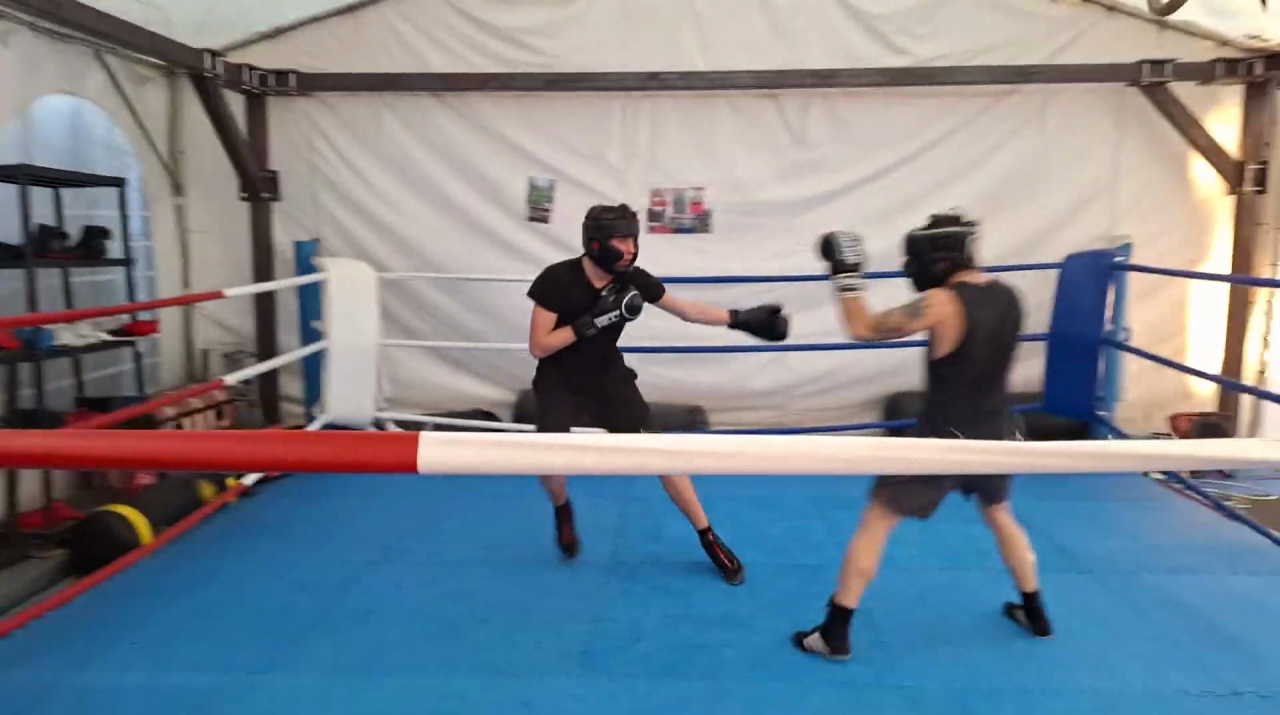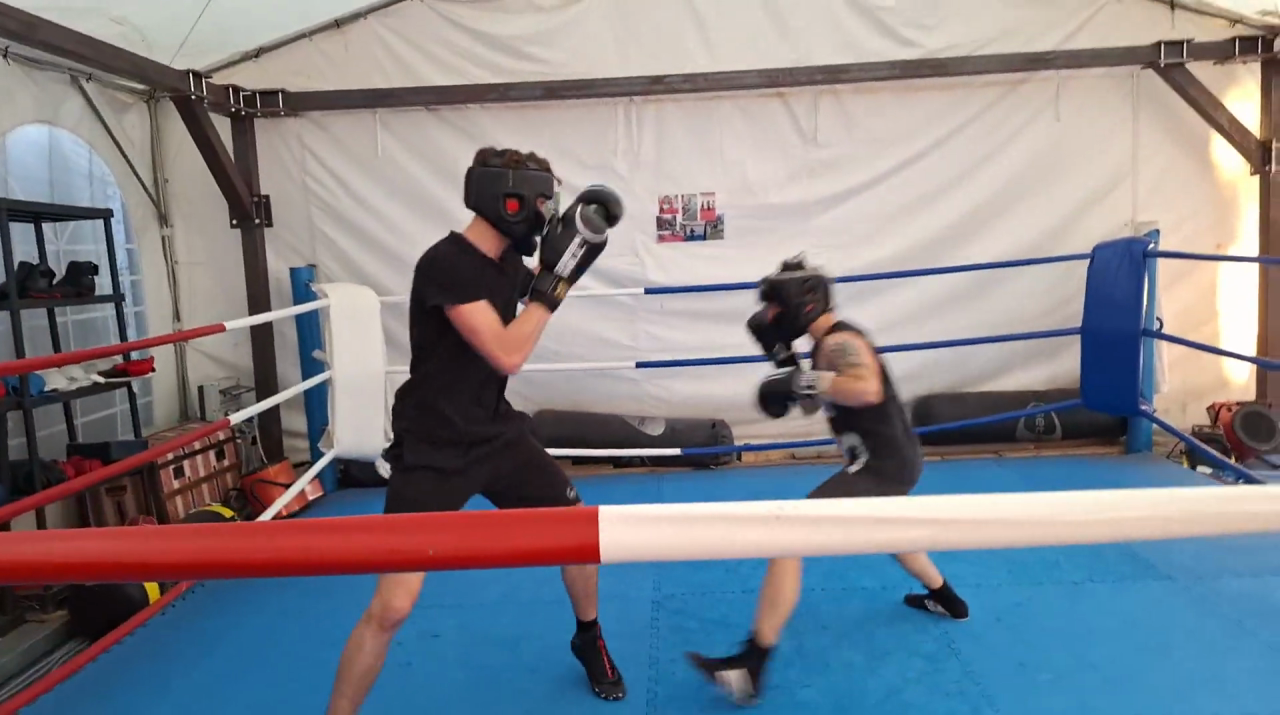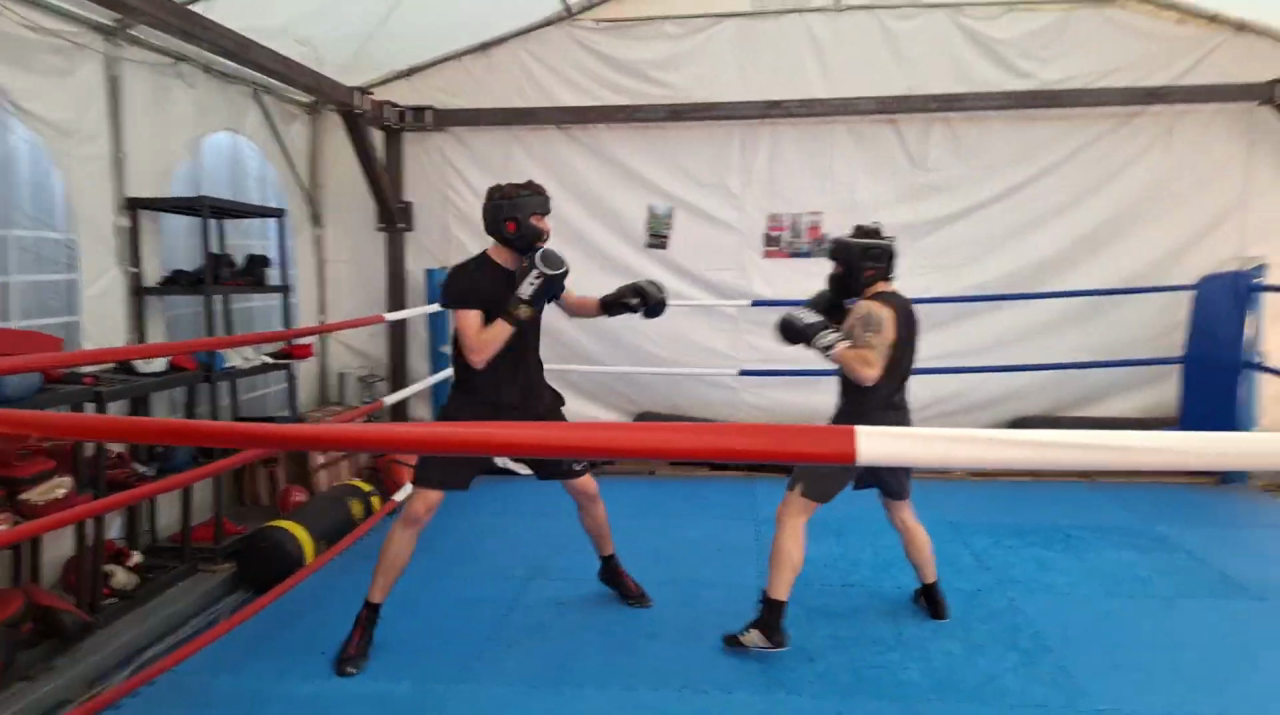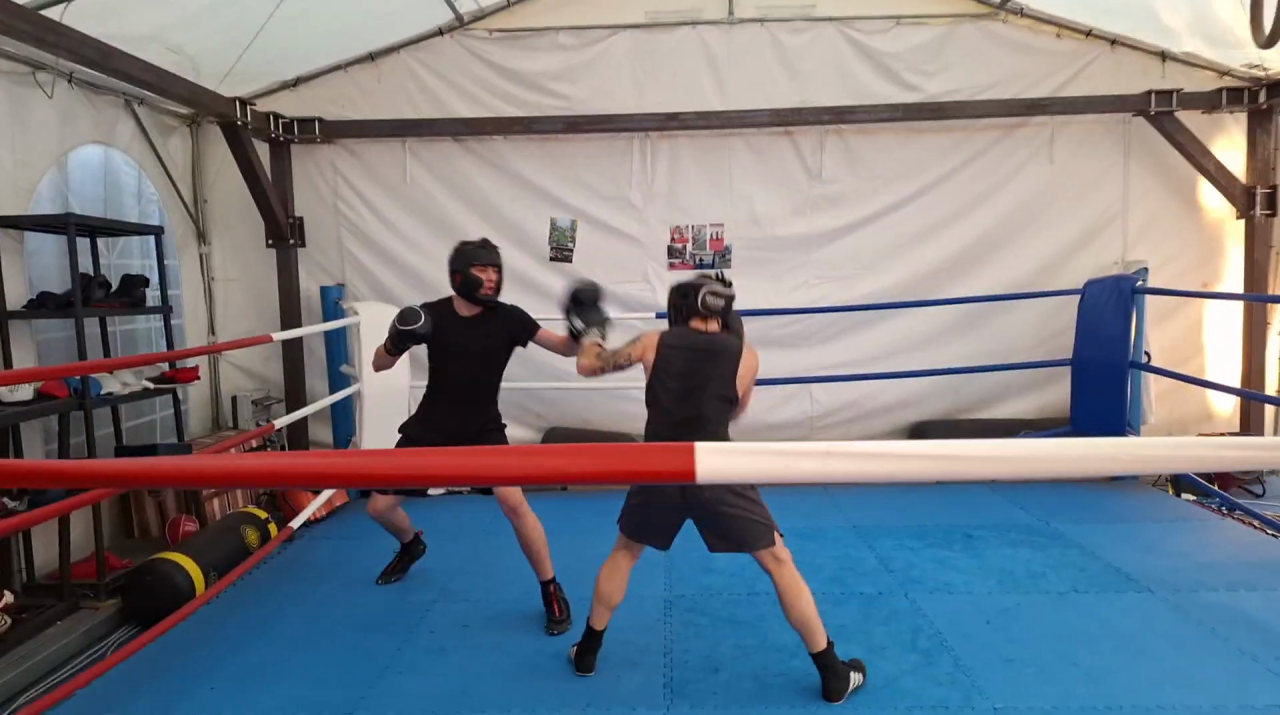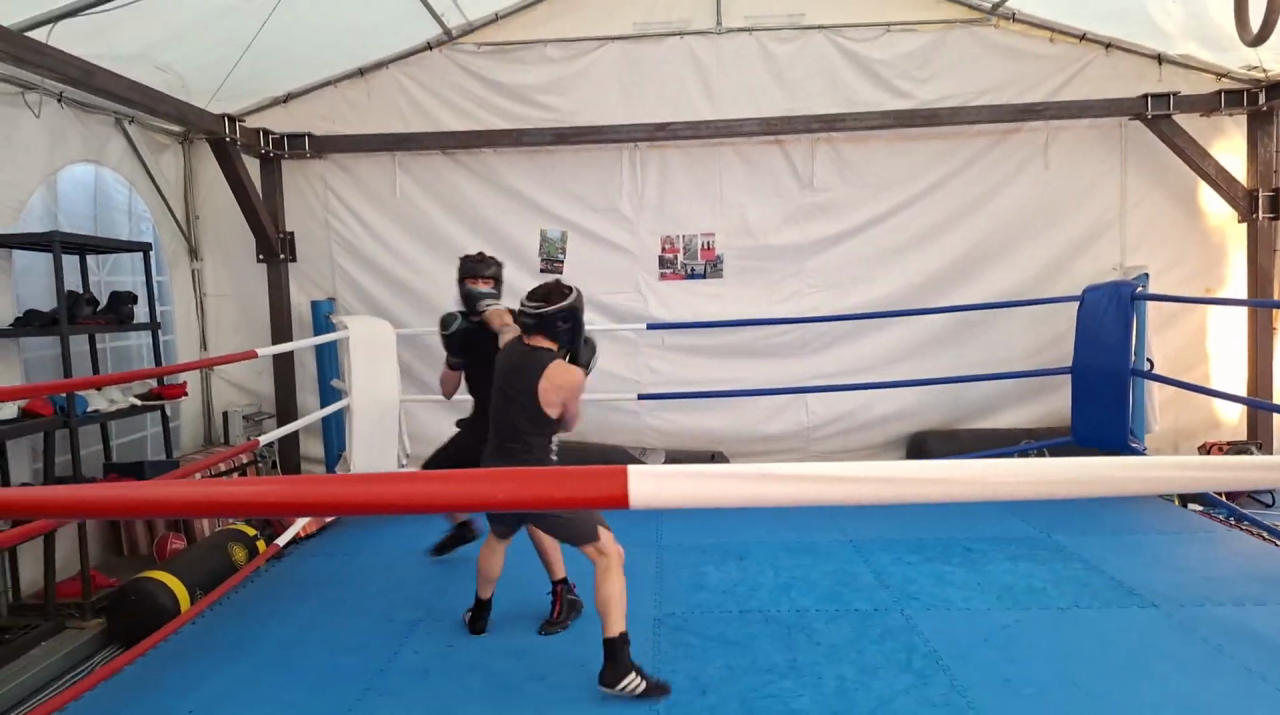
dt=1s
person 1, frame 1
left shoulder: (633, 279)
right shoulder: (556, 280)
left elbow: (687, 309)
right elbow: (538, 347)
left wrist: (743, 319)
right wrist: (591, 322)
left hip: (609, 377)
right hip: (561, 382)
left ankle: (708, 538)
right ankle: (563, 508)
person 1, frame 2
left shoulder: (506, 254)
right shoulder: (444, 263)
left elbow: (526, 301)
right elbow: (508, 354)
left wrist: (567, 249)
right wrist: (559, 274)
left hip: (494, 430)
right hip: (431, 450)
right knee: (392, 607)
left ankle: (589, 638)
person 1, frame 3
left shoulder: (532, 267)
right shoulder: (466, 278)
left elbow: (573, 305)
right elbow: (477, 355)
left wrist: (616, 301)
right wrist: (524, 301)
left hip: (530, 403)
right hip: (474, 409)
left knee: (587, 490)
right knee: (417, 511)
left ankle: (611, 569)
right ankle: (367, 618)
person 1, frame 4
left shoulder: (504, 318)
right shoulder: (430, 314)
left elbow: (561, 346)
right elbow: (379, 366)
right wrist: (396, 343)
left hip: (480, 427)
right hip: (428, 426)
left knee: (513, 501)
right knee: (380, 506)
left ankle: (550, 591)
right ankle: (412, 545)
person 1, frame 5
left shoulder: (504, 316)
right shoulder: (459, 327)
right elbow: (447, 392)
left wrist: (489, 306)
right wrist: (454, 355)
right hip: (480, 424)
right knee: (431, 474)
left ankle: (565, 594)
right ankle: (462, 528)
person 2, frame 1
left shoulder: (940, 303)
right shoulder: (1006, 297)
left elbow: (864, 330)
left wrist: (846, 274)
left hip: (943, 435)
right hip: (994, 433)
left knee: (876, 521)
right knee: (1001, 518)
left ankle: (834, 631)
right ankle: (1034, 612)
person 2, frame 2
left shoulder: (840, 344)
right shoulder: (834, 340)
left elbow: (866, 391)
right elbow: (812, 402)
left wrist: (804, 381)
right wrist: (780, 354)
left hip: (882, 467)
right hip: (896, 458)
left ankle: (749, 666)
right ankle: (946, 599)
person 2, frame 3
left shoulder: (870, 310)
right shoulder: (899, 306)
left elbow: (866, 371)
left wrist: (823, 335)
right wrist: (833, 323)
left hip: (856, 430)
right hip: (893, 430)
left knee: (792, 513)
right knee: (901, 514)
left ankle: (769, 624)
right ankle: (933, 598)
person 2, frame 4
left shoulder: (656, 342)
right shoulder: (744, 355)
left elbow: (588, 365)
left wrist: (587, 324)
right hip: (716, 476)
left knee: (625, 551)
right knee: (778, 561)
left ankle: (588, 650)
right ankle: (832, 671)
person 2, frame 5
left shoulder: (512, 349)
right shoulder: (565, 374)
right elbow: (566, 426)
left hip: (496, 473)
left knee: (498, 537)
right knee: (609, 554)
left ankle: (480, 613)
right ankle: (617, 666)
